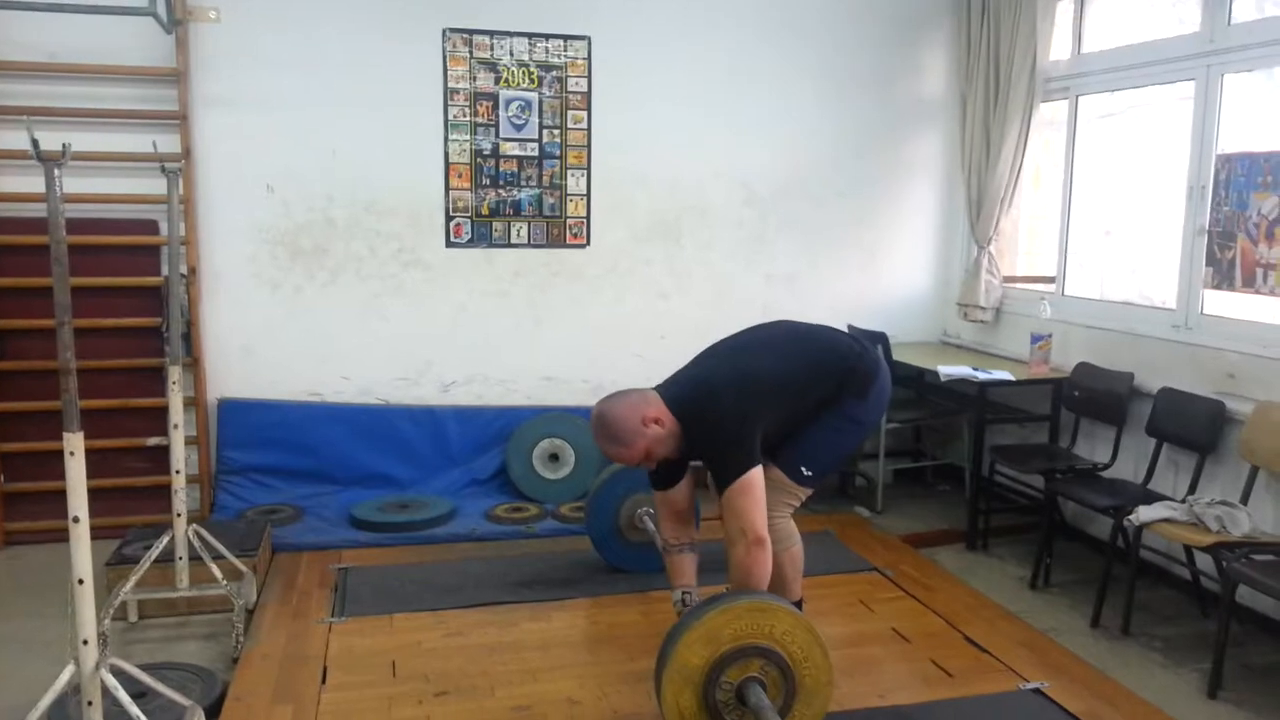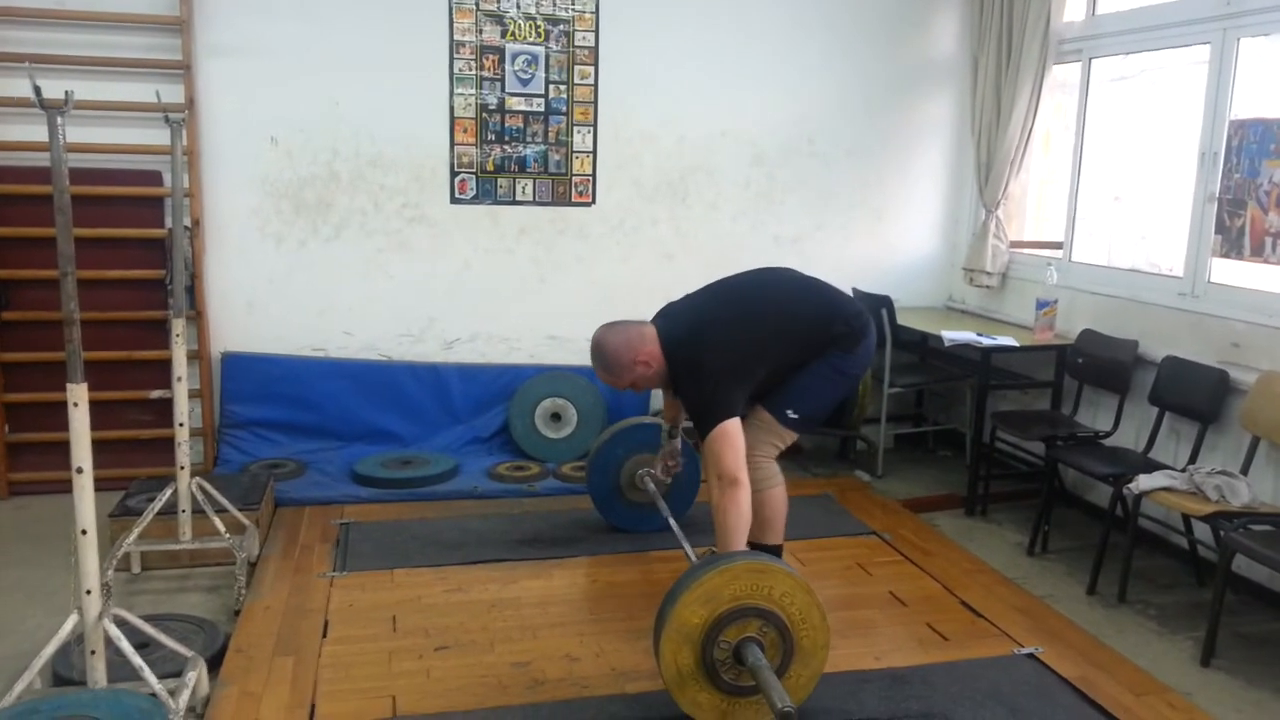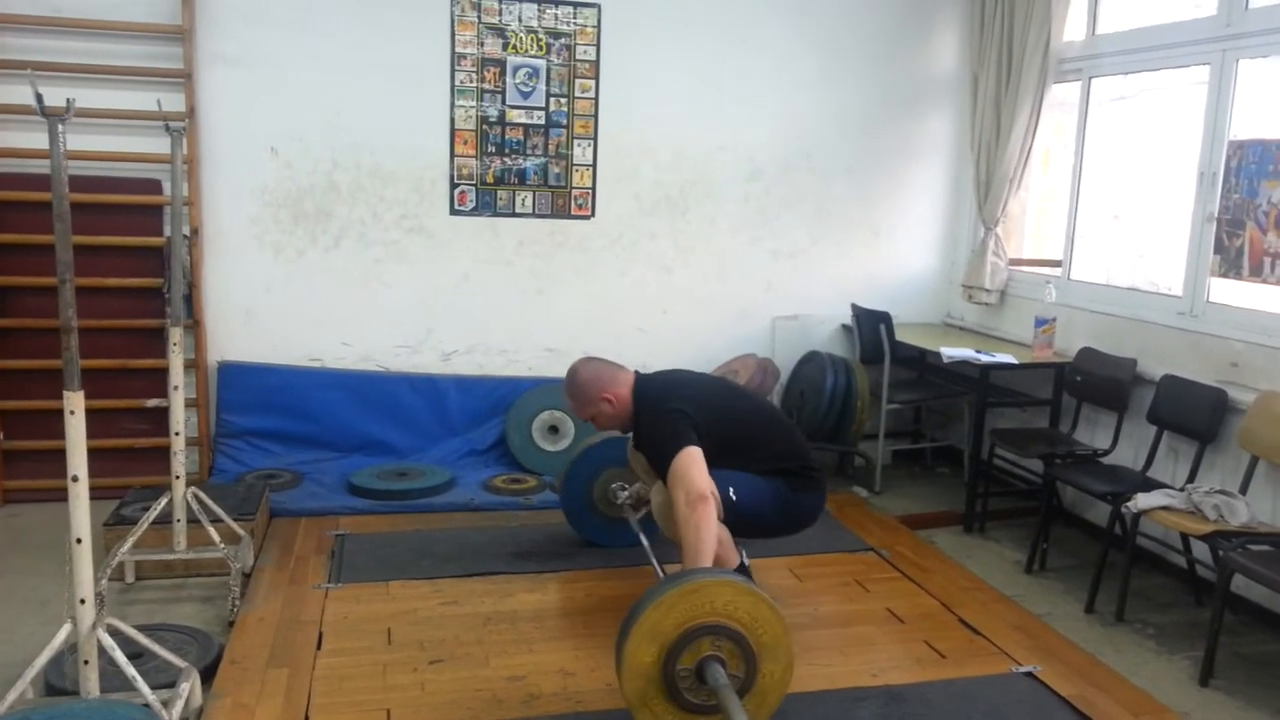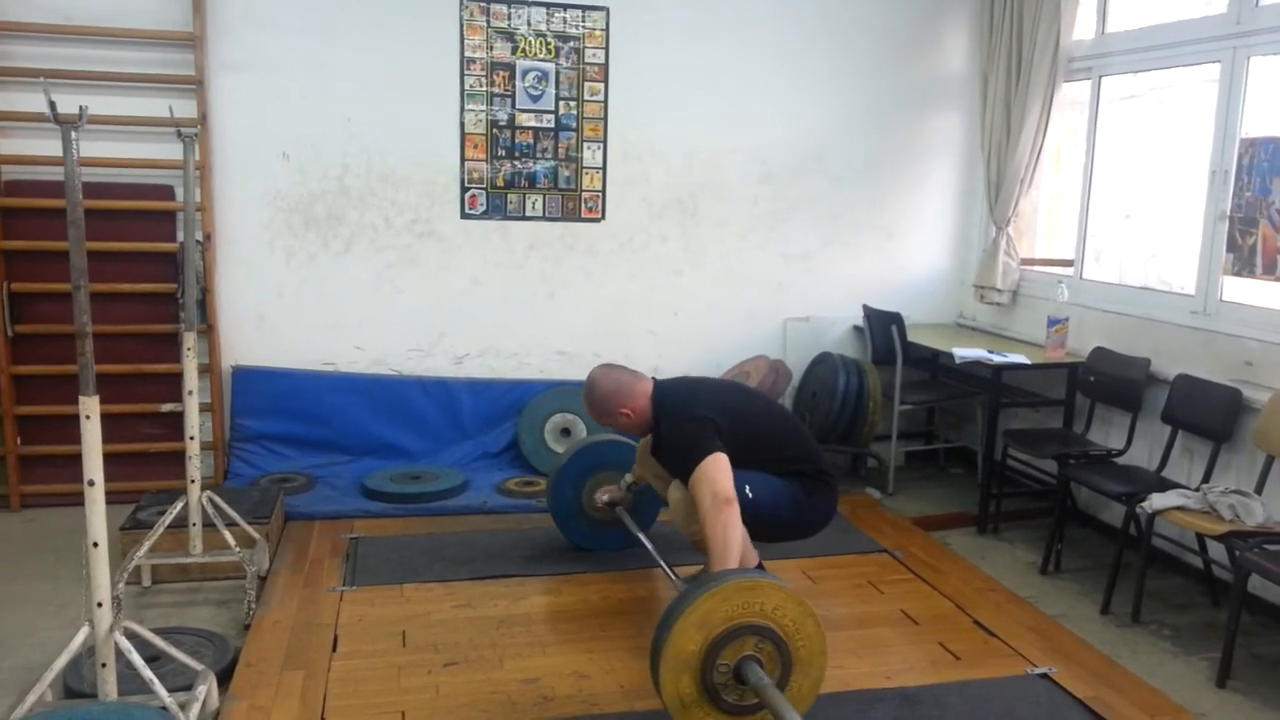
dt=1s
person 1, frame 1
left shoulder: (718, 423)
right shoulder: (667, 414)
left elbow: (751, 538)
right elbow: (677, 525)
right wrist: (687, 608)
left hip: (856, 383)
right hip: (801, 380)
left knee: (767, 508)
right knee: (735, 493)
person 1, frame 2
left shoulder: (705, 365)
right shoulder: (666, 330)
left elbow: (728, 479)
right elbow: (677, 385)
right wrist: (670, 435)
left hip: (844, 340)
right hip: (802, 330)
left knee: (754, 451)
right knee: (733, 444)
person 1, frame 3
left shoulder: (663, 416)
right shoulder: (655, 390)
left elbow: (696, 500)
left hip: (794, 494)
left knee: (670, 499)
right knee: (641, 452)
right ankle: (729, 557)
person 1, frame 4
left shoulder: (685, 424)
right shoulder: (668, 398)
left elbow: (721, 504)
right elbow: (660, 447)
right wrist: (625, 487)
left hip: (806, 497)
left knee: (687, 497)
right knee: (652, 455)
right ankle: (742, 558)
